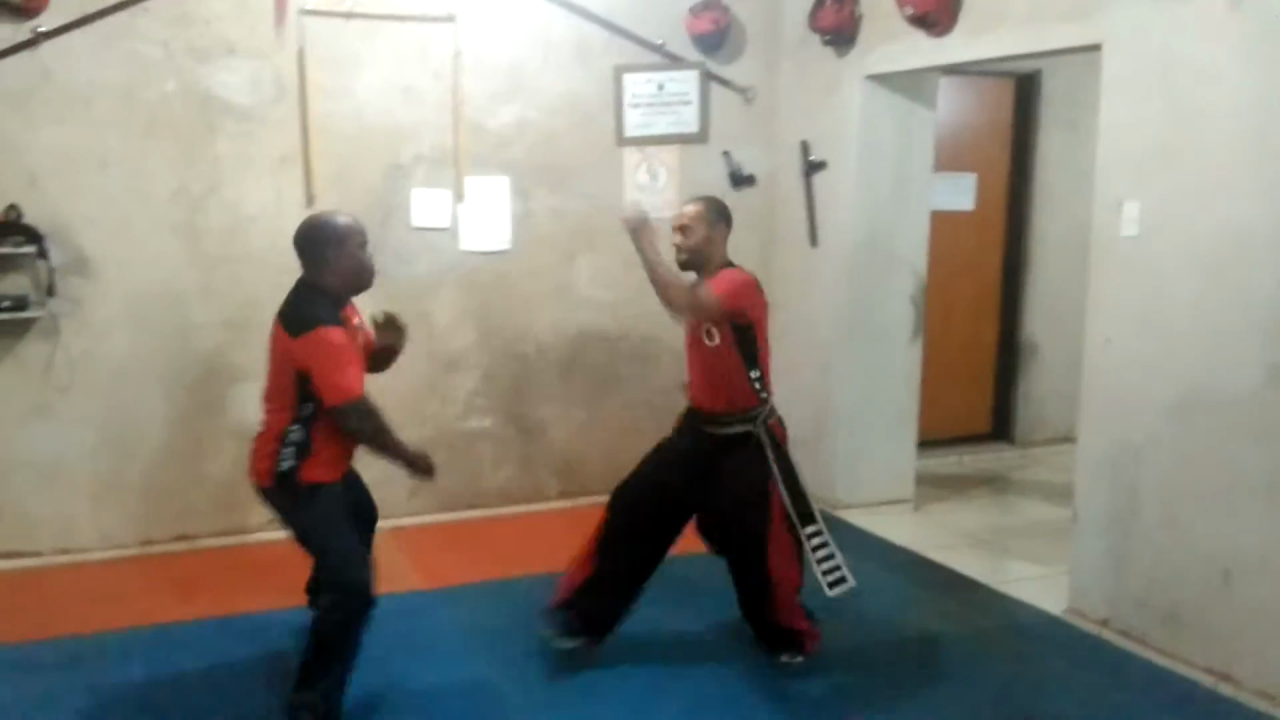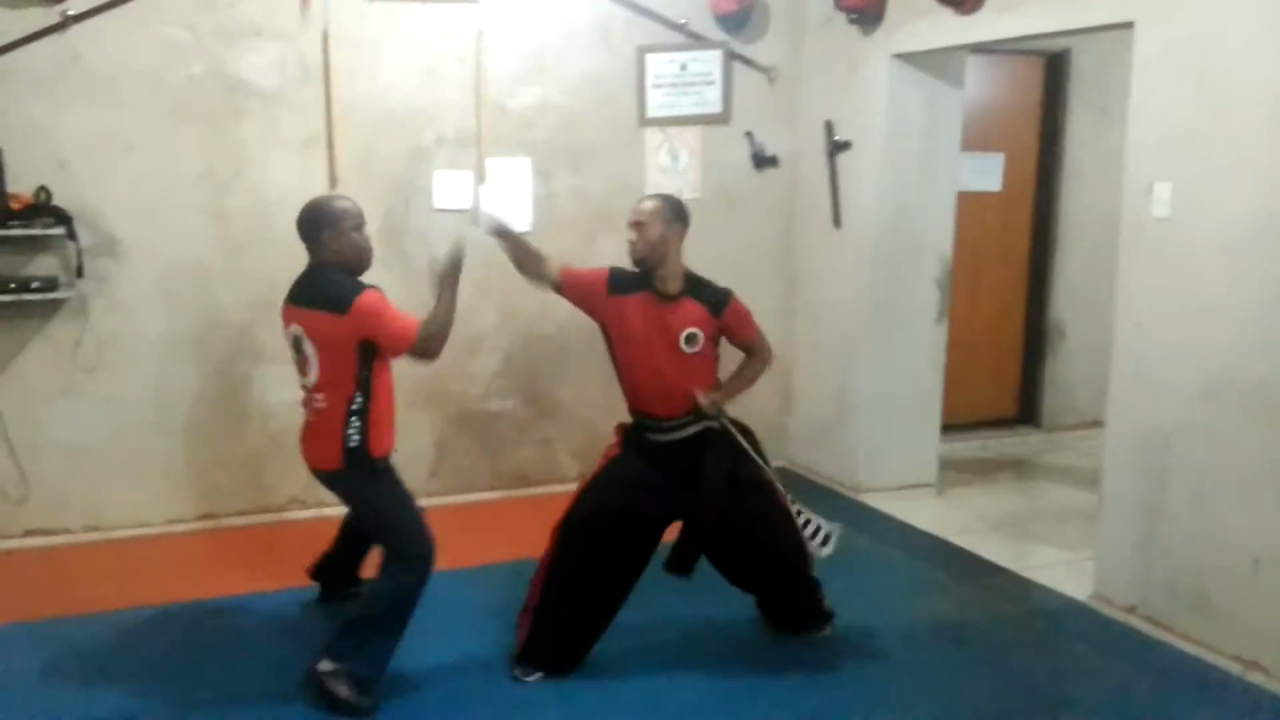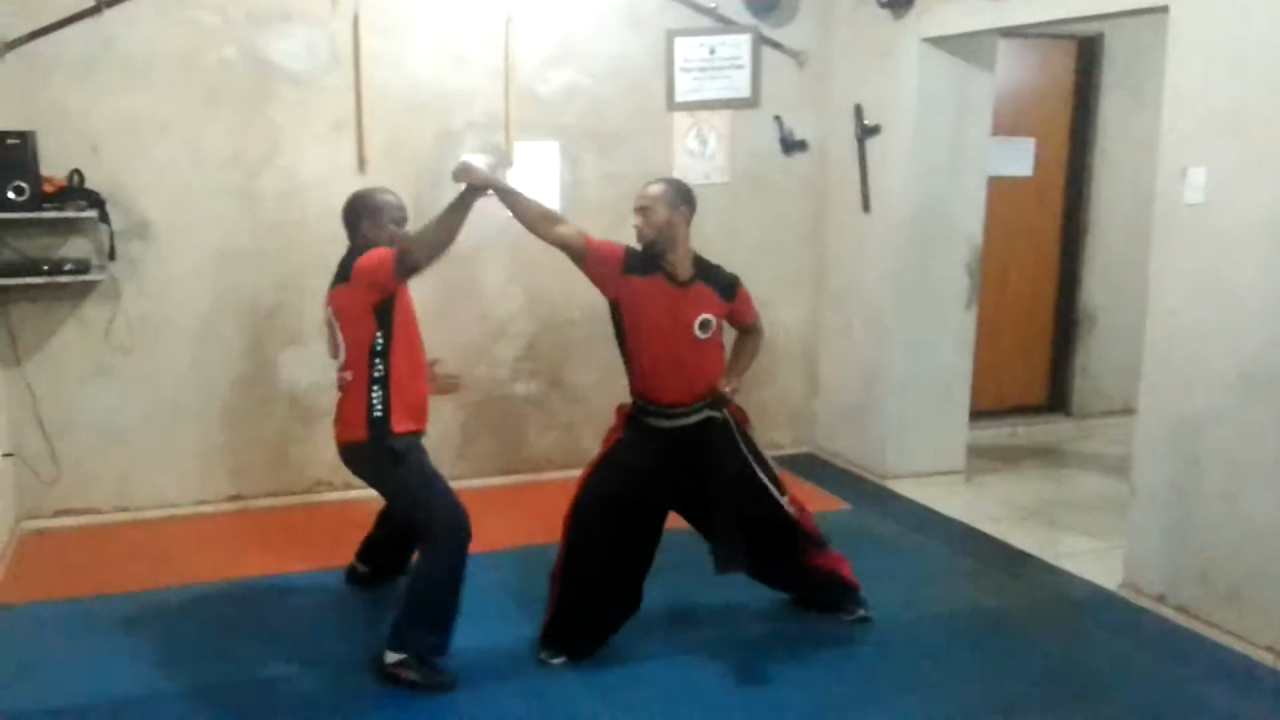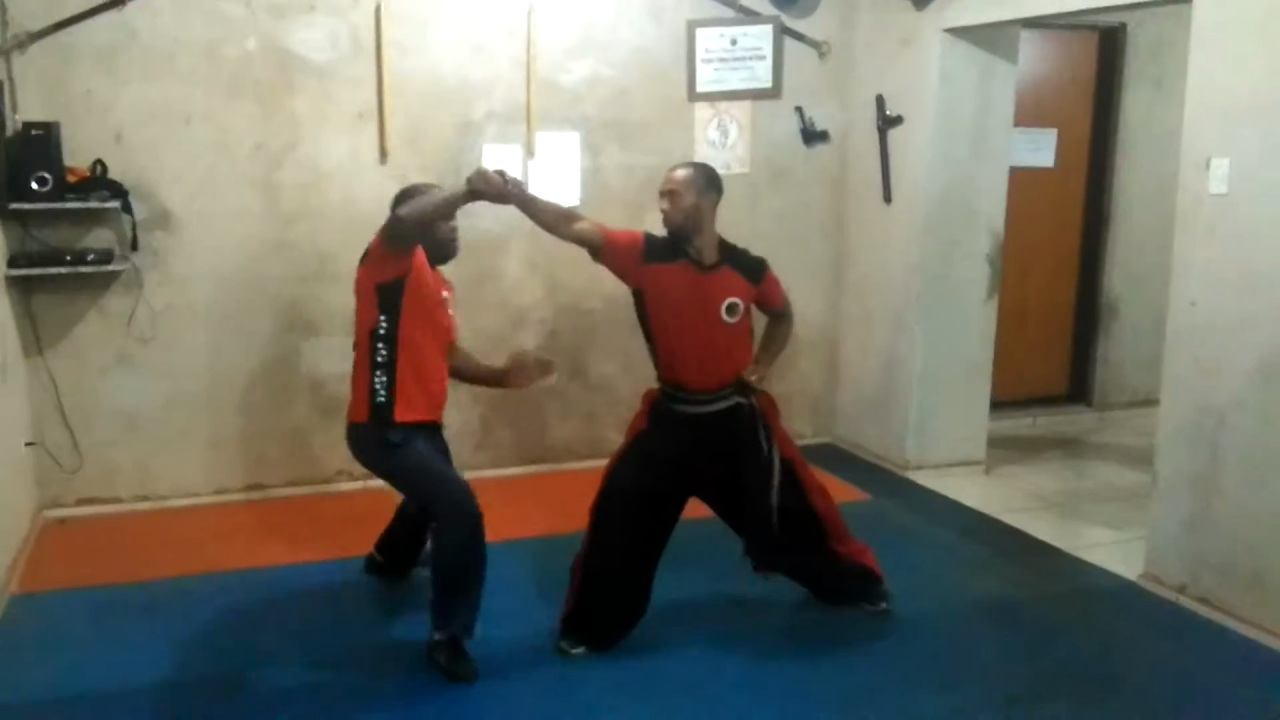
dt=0.2s
person 1, frame 1
left shoulder: (333, 304)
right shoulder: (320, 327)
left elbow: (369, 362)
right elbow: (355, 414)
left wrist: (386, 346)
right wrist: (408, 456)
left hip: (313, 463)
right hip: (296, 474)
left knee: (358, 520)
right knee: (349, 583)
left ankle: (326, 600)
person 1, frame 2
left shoulder: (303, 295)
right shoulder: (355, 300)
right elbow: (427, 344)
right wrist: (449, 286)
left hip: (327, 448)
right hip: (354, 454)
left knee: (373, 513)
right knee: (413, 550)
left ankle: (334, 579)
right ankle: (341, 665)
person 1, frame 3
left shoulder: (357, 282)
right shoulder: (370, 268)
right elbow: (418, 253)
left wrist: (414, 382)
right wrist: (468, 197)
left hip: (369, 431)
right hip: (381, 437)
left knee: (410, 504)
right knee: (449, 528)
left ankle: (370, 566)
right ankle: (406, 652)
person 1, frame 4
left shoulder: (436, 283)
right shoulder: (393, 260)
left elbow: (449, 357)
right elbow: (405, 218)
left wrist: (502, 374)
right wrist: (472, 189)
left hip: (419, 423)
right hip: (384, 427)
left knee: (428, 499)
right knee: (459, 513)
left ankle: (388, 558)
right ankle: (449, 634)
person 2, frame 1
left shoulder: (739, 284)
right shoulder: (696, 288)
left elbow: (683, 303)
left wrist: (645, 242)
right wrist: (699, 363)
left hip: (748, 439)
right hip: (697, 432)
left knee: (759, 543)
right knee: (632, 516)
left ankle: (788, 633)
right ankle: (585, 615)
person 2, frame 2
left shoulder: (715, 301)
right shoulder: (612, 288)
left elbow: (761, 353)
right elbow: (541, 270)
left wrist: (722, 392)
right wrist: (505, 235)
left hip: (708, 445)
right hip: (644, 447)
left knee: (766, 532)
right knee: (583, 536)
left ankle: (802, 615)
right ankle: (543, 651)
person 2, frame 3
left shoulder: (723, 286)
right shoulder: (622, 269)
left elbow: (753, 332)
right elbow: (555, 228)
left wrist: (732, 375)
right wrist: (494, 186)
left hip: (710, 431)
right hip: (646, 433)
left knee: (766, 518)
right knee: (597, 524)
left ankle: (836, 590)
right ankle: (567, 635)
person 2, frame 4
left shoulder: (749, 270)
right shoulder: (645, 256)
left elbow: (783, 316)
right elbow: (574, 225)
left wrist: (760, 365)
right wrist: (511, 191)
left hip: (738, 416)
right hip: (674, 418)
left knee: (794, 506)
right knee: (621, 513)
left ankle: (857, 581)
right ankle: (590, 625)
